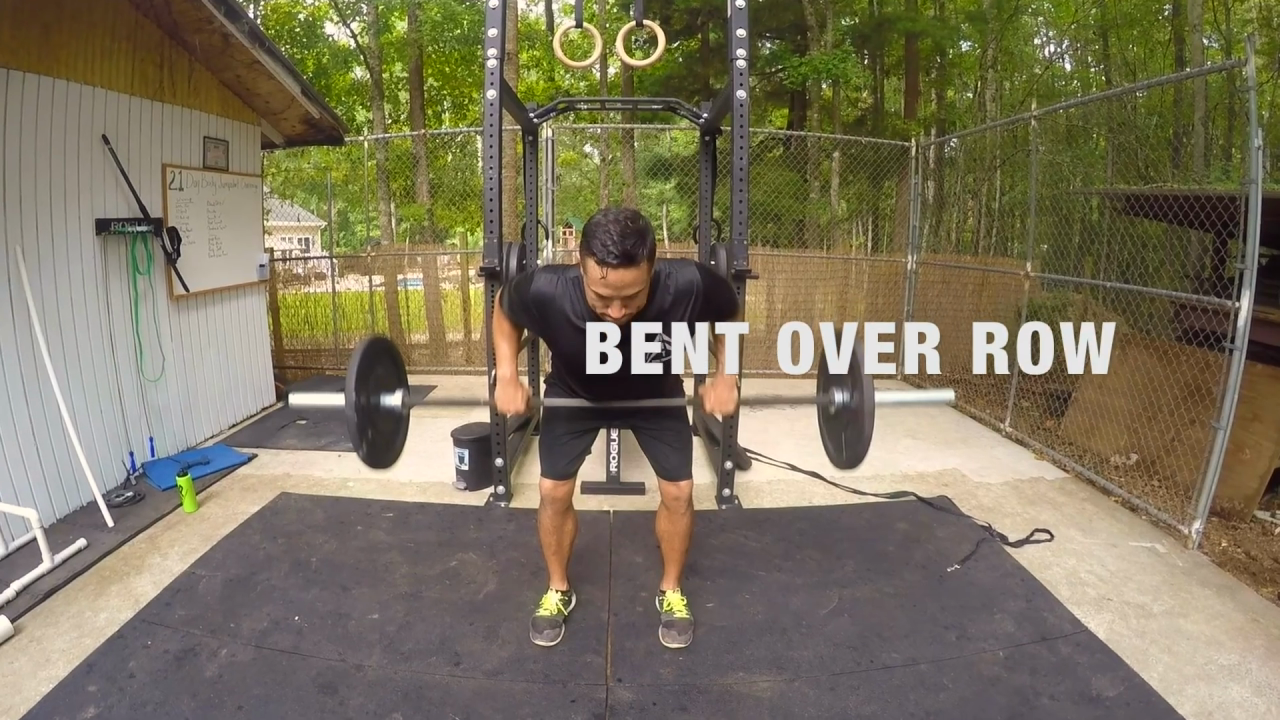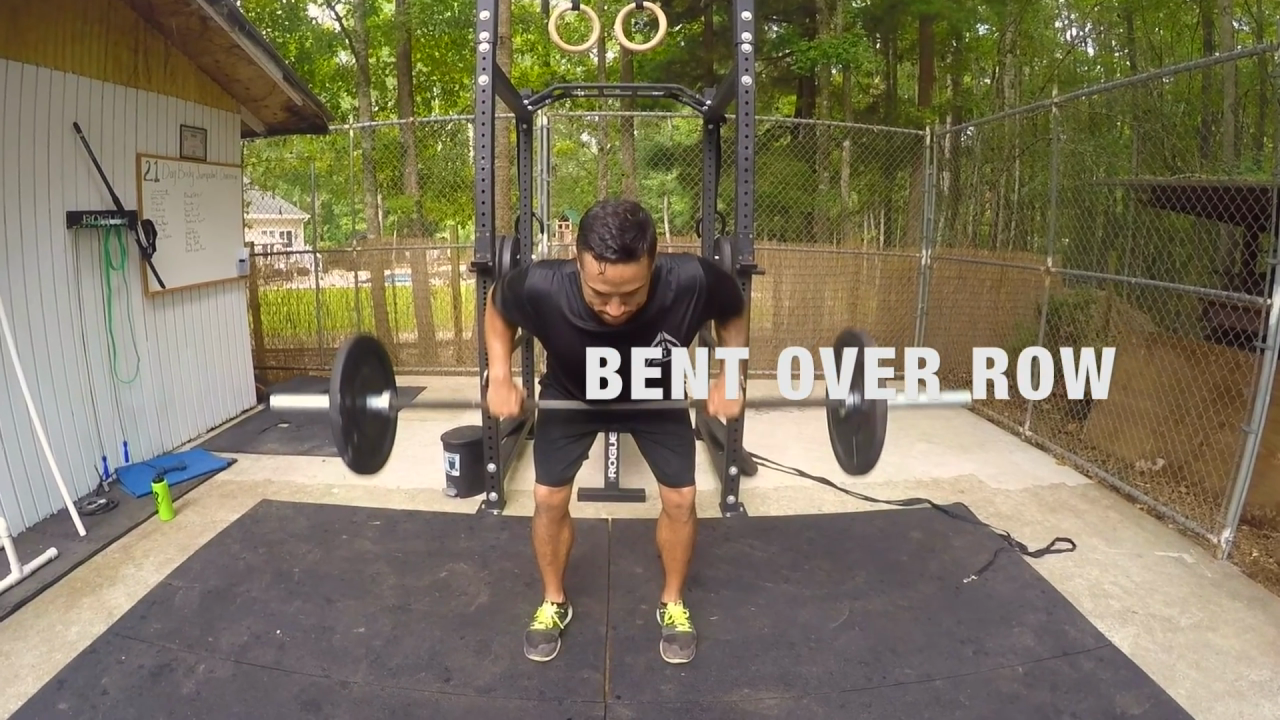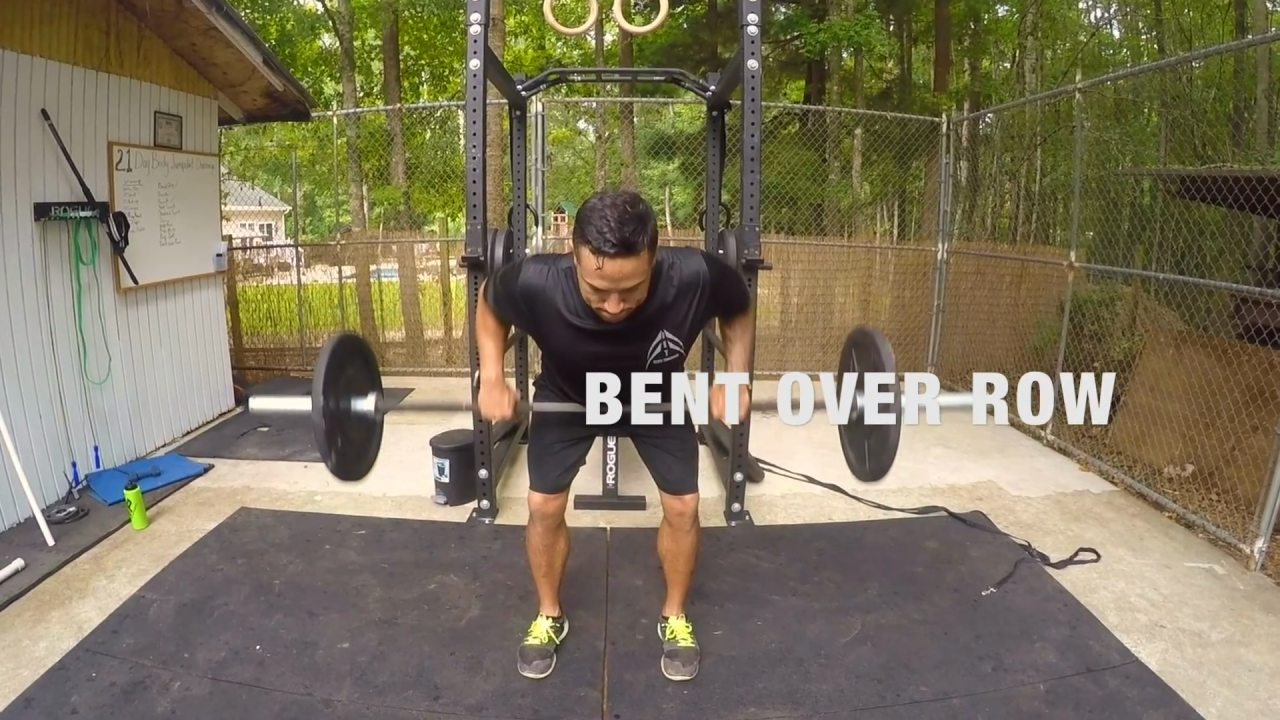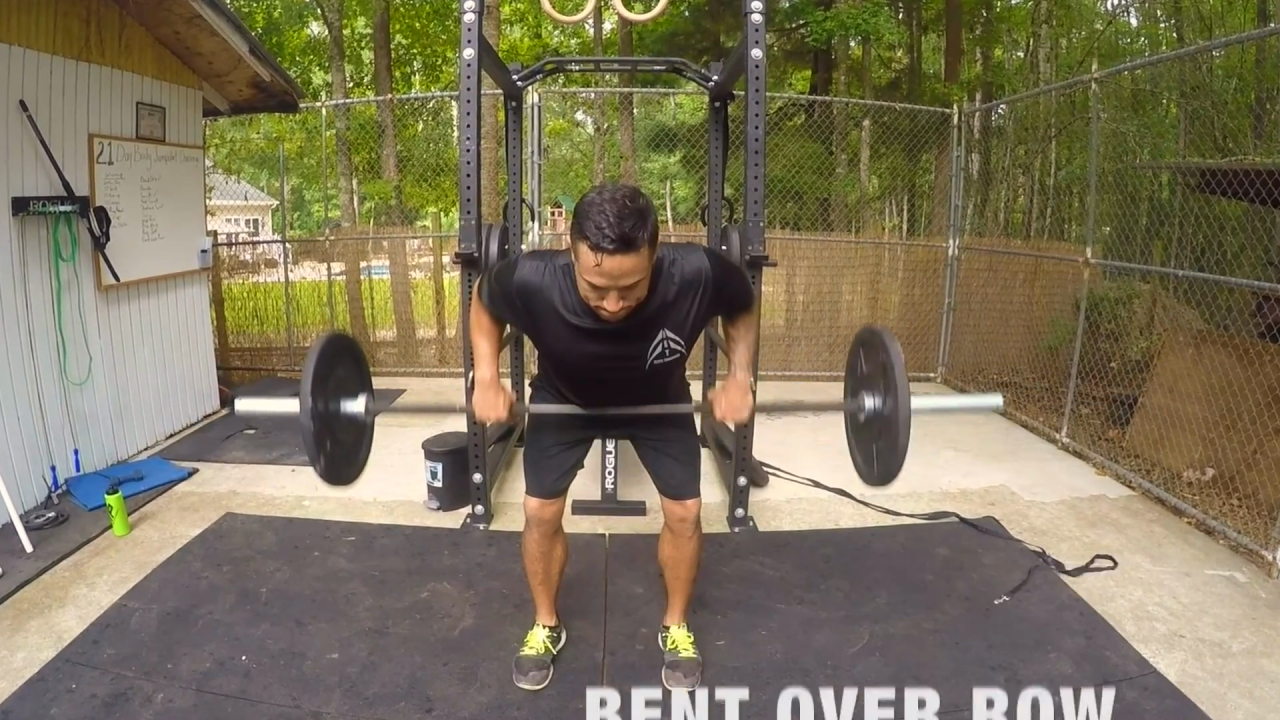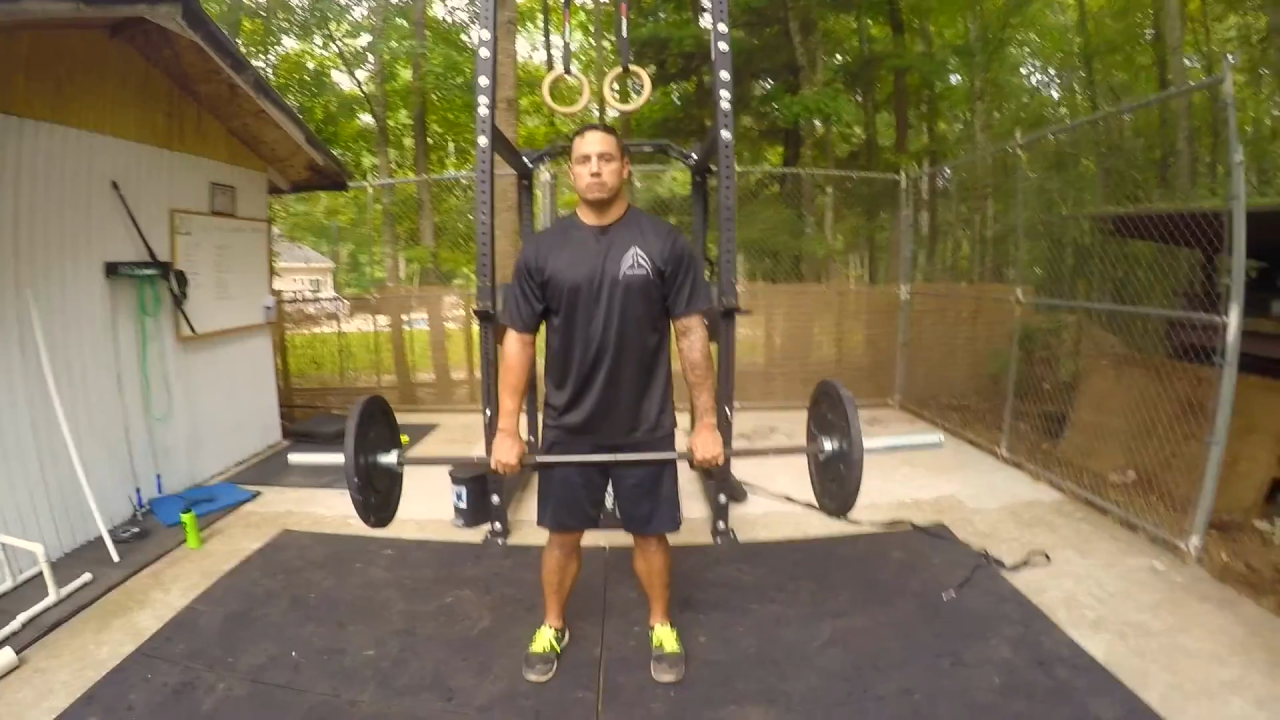
dt=1s
person 1, frame 1
left shoulder: (690, 285)
right shoulder: (545, 290)
left elbow: (729, 313)
right elbow: (504, 308)
left wrist: (724, 375)
right wrist: (507, 376)
left hip: (656, 394)
right hip: (574, 393)
left knee: (678, 491)
right knee: (553, 490)
left ankle: (671, 591)
right ankle: (558, 591)
person 1, frame 2
left shoulder: (693, 281)
right shoulder: (540, 286)
left elbow: (733, 311)
right elbow: (497, 305)
left wrist: (728, 378)
right wrist: (500, 377)
left hip: (656, 396)
right hip: (570, 395)
left knee: (680, 498)
right knee: (549, 497)
left ankle: (672, 603)
right ankle: (553, 602)
person 1, frame 3
left shoulder: (696, 276)
right shoulder: (535, 282)
left elbow: (739, 308)
right elbow: (489, 303)
left wrist: (735, 378)
right wrist: (492, 378)
left hip: (658, 398)
right hip: (566, 397)
left knee: (683, 505)
right knee: (543, 504)
left ankle: (674, 617)
right ankle: (549, 616)
person 1, frame 4
left shoulder: (697, 273)
right shoulder: (530, 279)
left elbow: (743, 308)
right elbow: (483, 302)
left wrist: (738, 379)
right wrist: (487, 379)
left hip: (659, 401)
right hip: (564, 400)
left knee: (684, 510)
right knee: (540, 510)
left ankle: (675, 627)
right ankle: (546, 625)
person 1, frame 5
left shoulder: (665, 242)
right shoulder: (542, 249)
left elbow: (691, 332)
right elbow: (518, 339)
left wrist: (706, 421)
right wrist: (507, 428)
left hip: (645, 428)
right hip: (569, 429)
left knee: (651, 532)
right knee: (563, 533)
left ankle: (660, 626)
right ankle: (553, 626)
